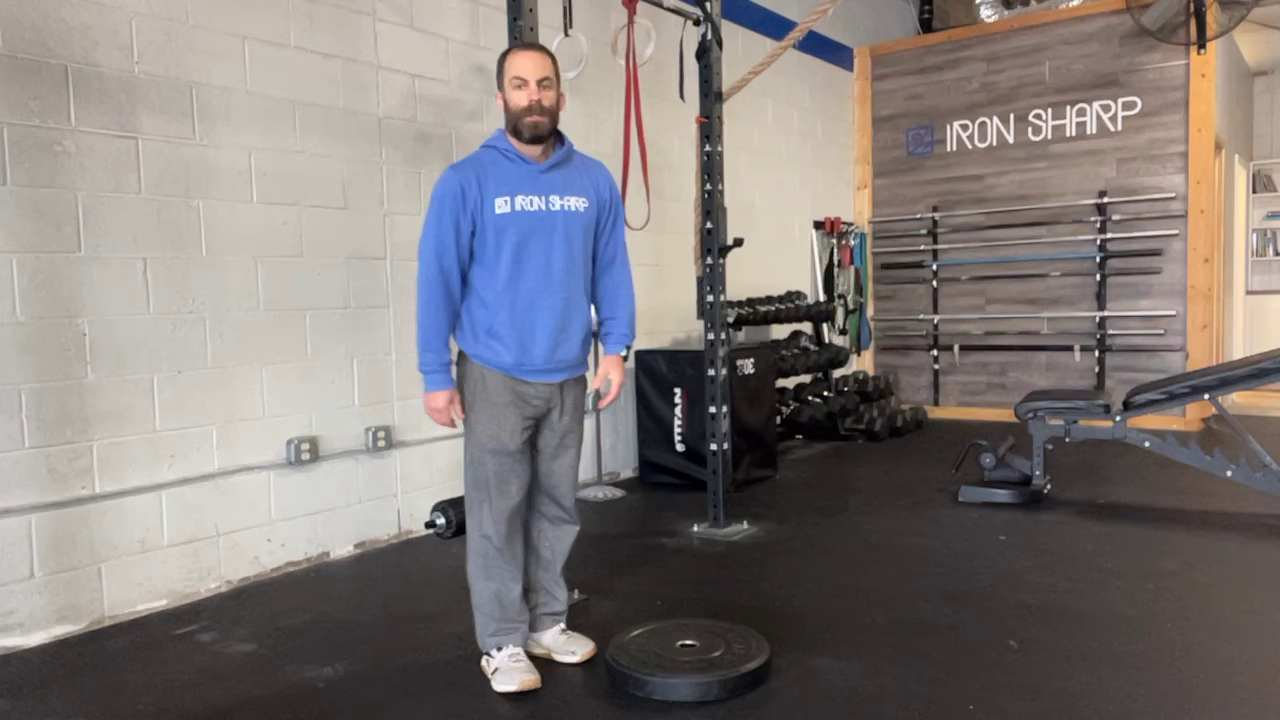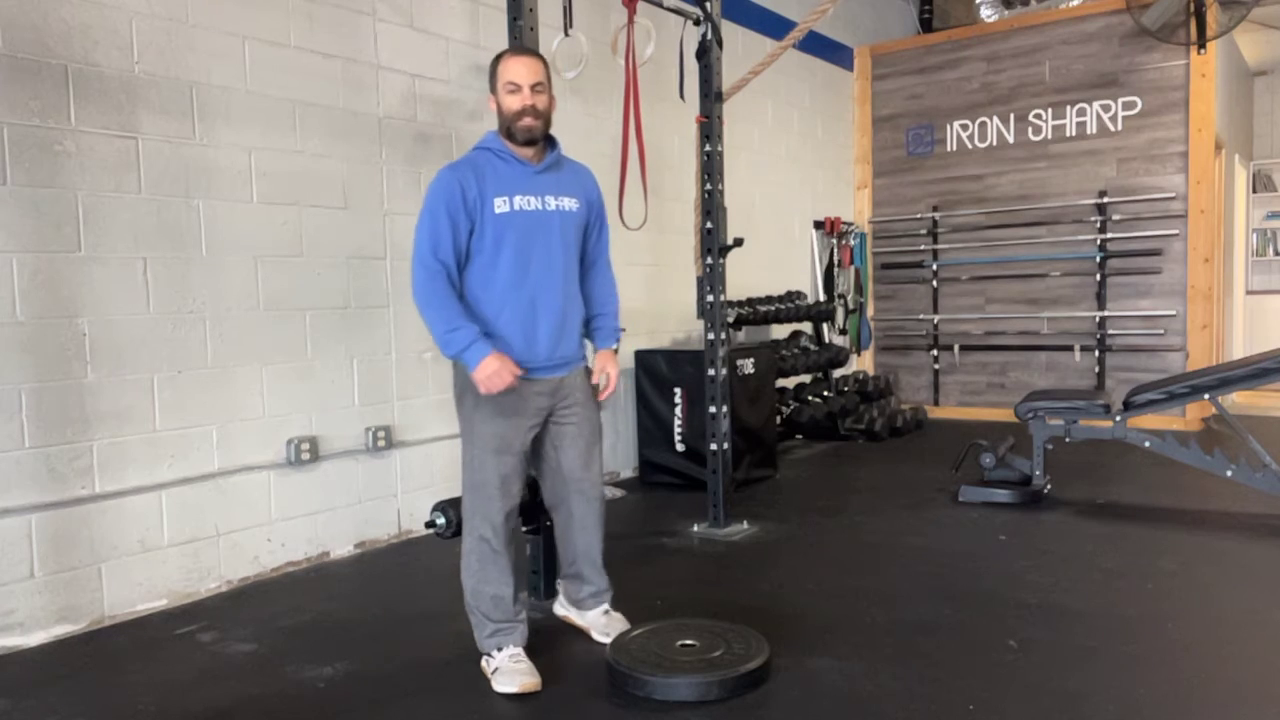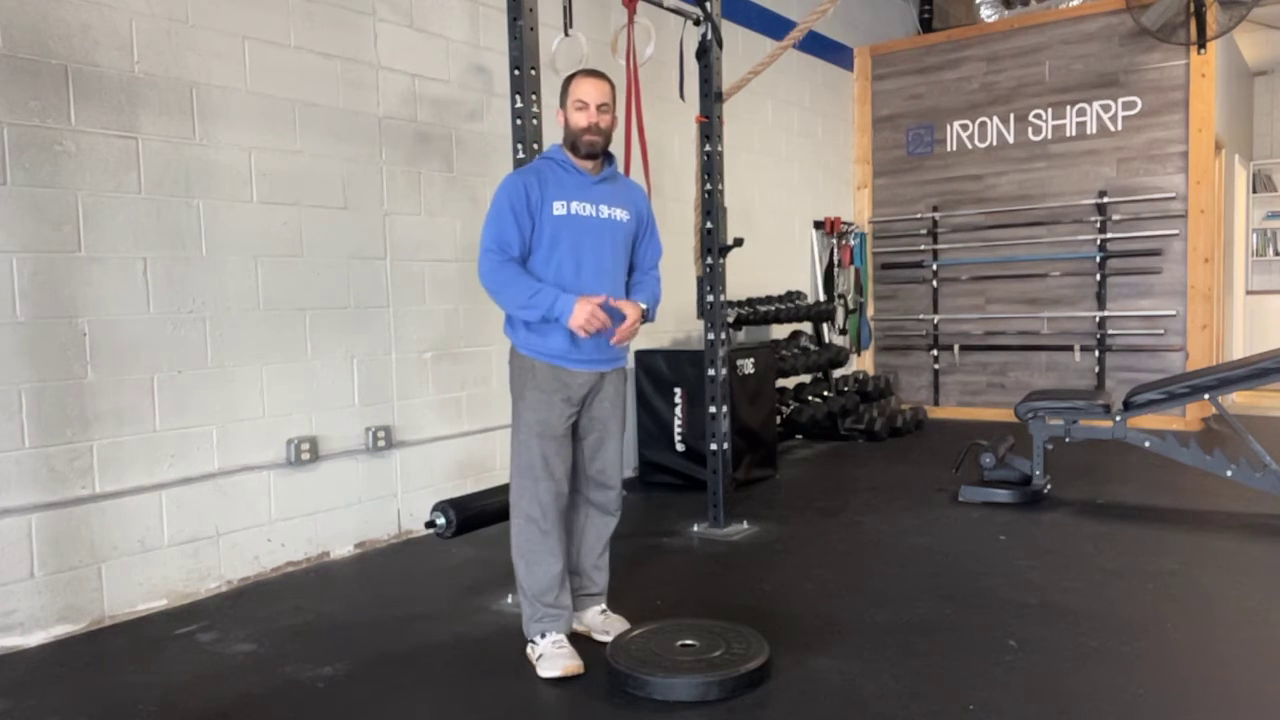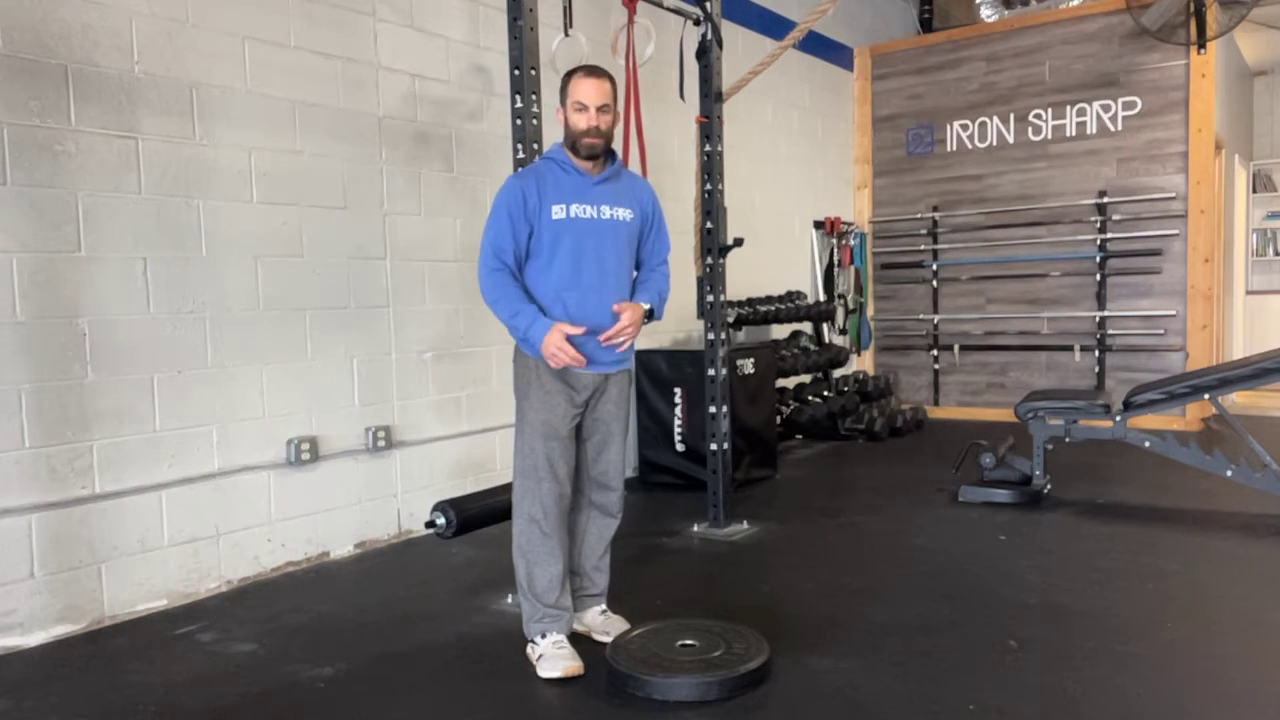
dt=1s
person 1, frame 1
left shoulder: (594, 180)
right shoulder: (467, 180)
left elbow: (612, 269)
right elbow: (438, 279)
left wrist: (615, 347)
right wrist: (435, 374)
left hip: (567, 377)
right hip: (495, 376)
left knee: (556, 506)
right knee: (498, 512)
left ankle: (547, 623)
right ankle: (501, 643)
person 1, frame 2
left shoulder: (579, 181)
right shoulder: (462, 180)
left elbow: (596, 268)
right elbow: (432, 275)
left wrist: (605, 342)
right wrist: (475, 352)
left hip: (570, 374)
right hip: (499, 379)
left knee: (581, 495)
right knee: (492, 511)
left ankle: (584, 599)
right ankle: (501, 643)
person 1, frame 3
left shoulder: (632, 197)
right shoulder: (527, 185)
left elbow: (647, 270)
right elbow: (496, 266)
left wrist: (641, 307)
right wrist: (561, 307)
left hip: (609, 367)
right hip: (544, 365)
left knee: (600, 490)
right knee: (543, 495)
left ankle: (588, 603)
right ankle: (546, 628)
person 1, frame 4
left shoulder: (637, 193)
right shoulder: (527, 187)
left elbow: (656, 265)
right elbow: (495, 271)
left wrist: (643, 305)
right wrist: (537, 329)
left hip: (613, 368)
right hip: (548, 367)
left knee: (602, 492)
right knee: (544, 495)
left ankle: (589, 603)
right ankle: (546, 628)
